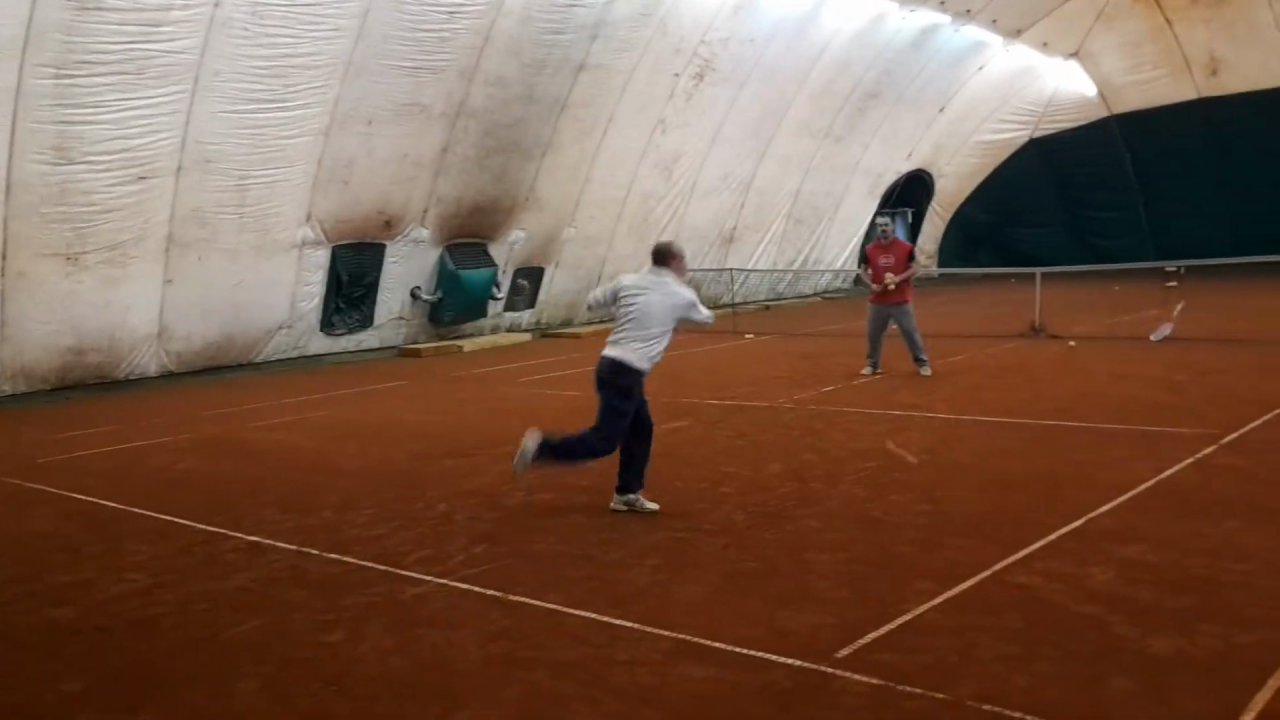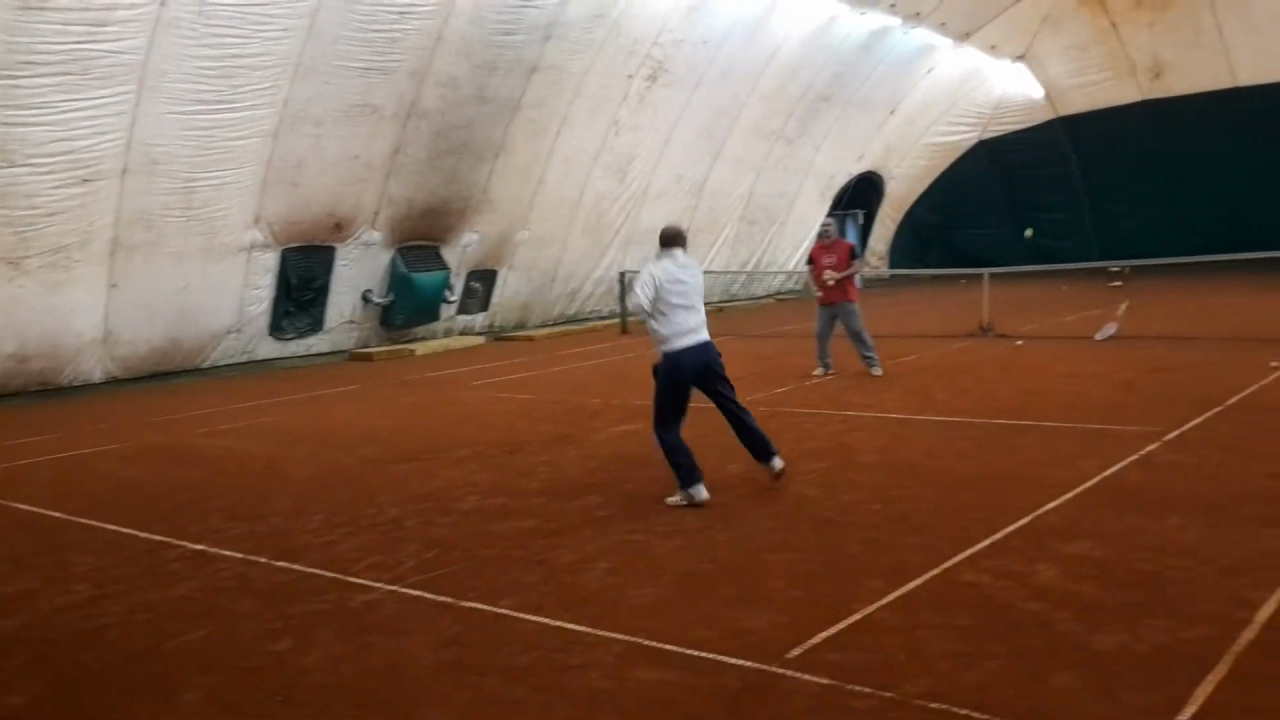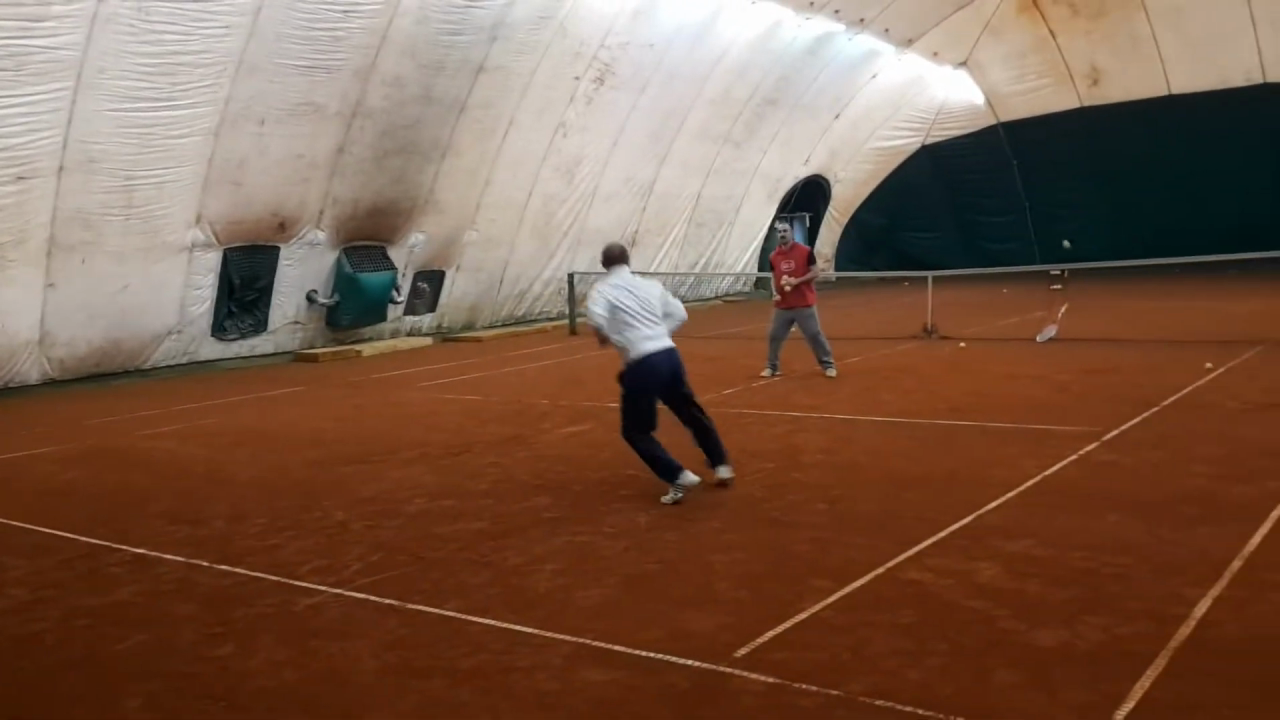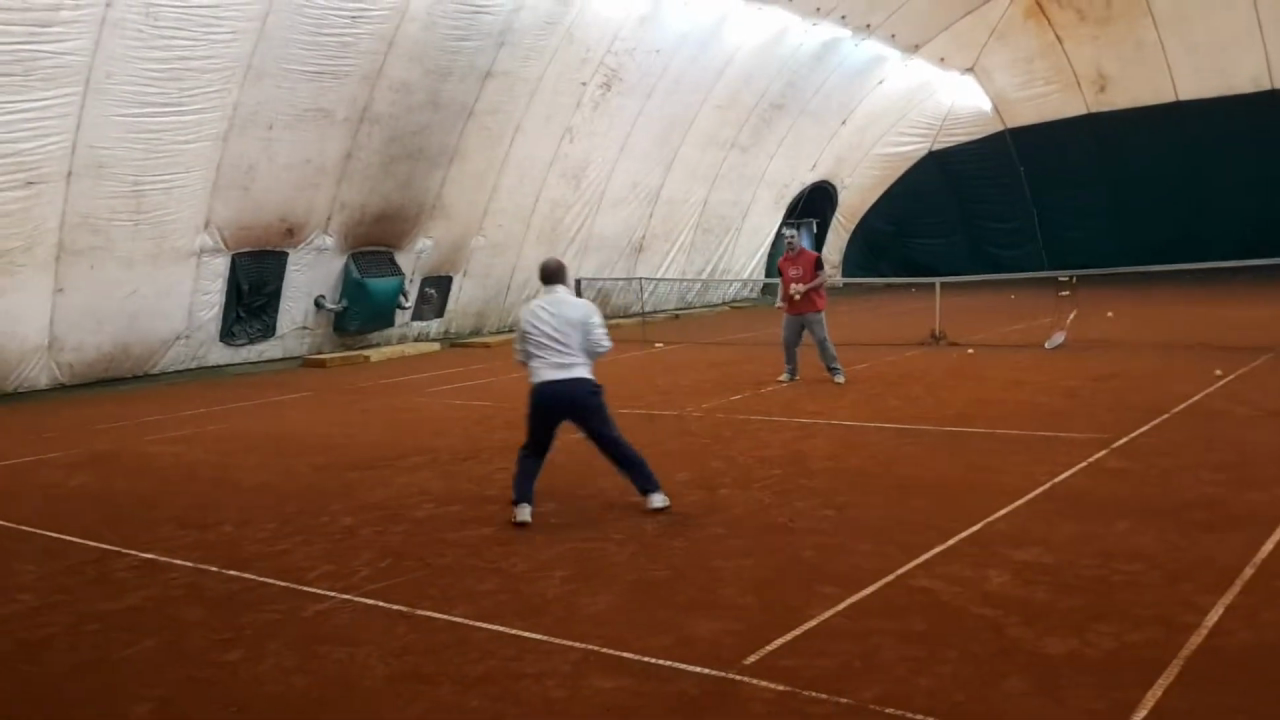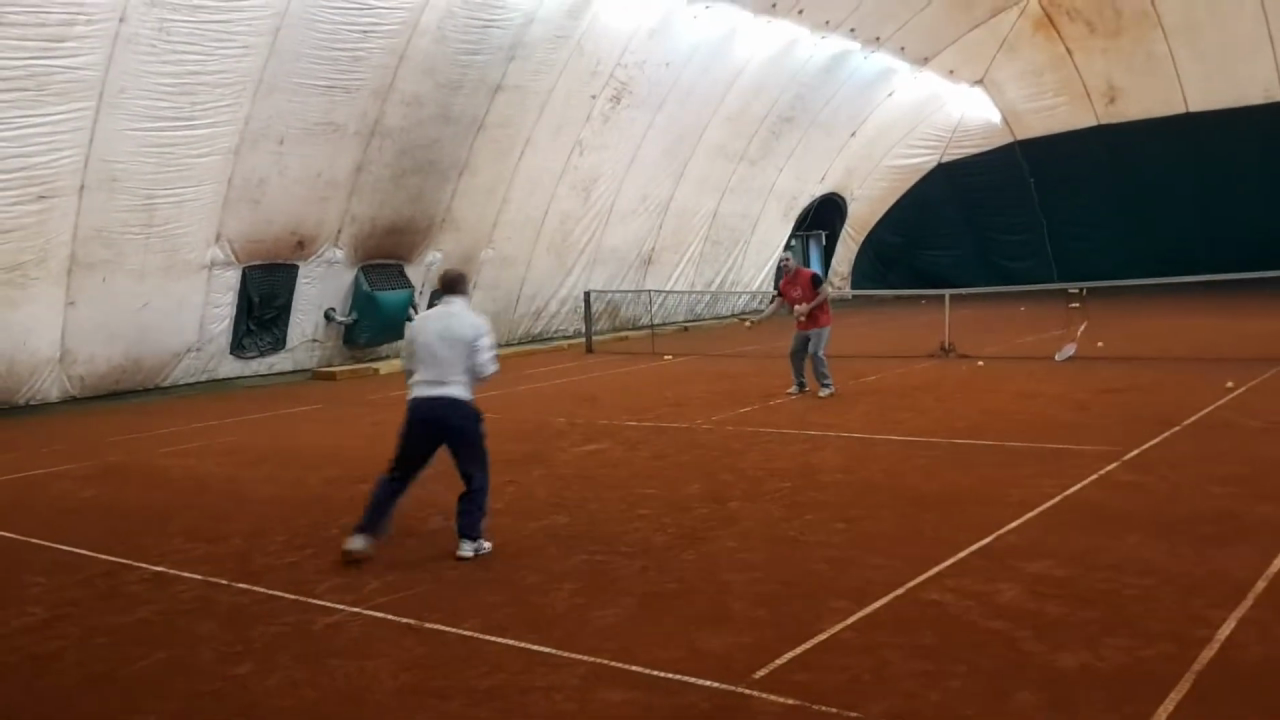
dt=0.4s
person 1, frame 1
left shoulder: (628, 283)
right shoulder: (682, 295)
left elbow: (593, 302)
right elbow: (704, 318)
right wrist: (701, 311)
left hip: (611, 366)
right hip: (625, 373)
left knee: (641, 429)
right knee: (603, 441)
left ankle: (628, 494)
right ankle: (539, 448)
person 1, frame 2
left shoulder: (652, 271)
right shoulder: (694, 268)
left elbow: (640, 305)
left wrist: (647, 313)
left hip: (676, 359)
right hip: (705, 351)
left knee: (666, 427)
right knee: (732, 408)
left ankle: (693, 488)
right ankle: (771, 459)
person 1, frame 3
left shoulder: (600, 291)
right shoulder: (650, 285)
left elbow: (597, 321)
right elbow: (679, 314)
left wrist: (606, 338)
left hip: (641, 366)
right hip: (670, 358)
left knee: (635, 432)
right knee: (692, 414)
left ankle: (680, 479)
right ankle: (721, 467)
person 1, frame 4
left shoulder: (527, 313)
right shoulder: (584, 307)
left elbow: (522, 357)
right elbow: (601, 346)
left hip: (544, 391)
right hip: (579, 386)
left knee: (534, 450)
right knee: (613, 443)
left ankle: (522, 506)
right ankle: (653, 493)
person 1, frame 5
left shoulder: (419, 322)
right shoulder: (475, 323)
left elbow: (411, 365)
right elbow: (485, 371)
right wrist: (492, 363)
left hip: (420, 406)
right hip: (455, 407)
left knee: (397, 475)
right knee: (476, 476)
left ankle: (363, 537)
right ankle: (469, 540)
